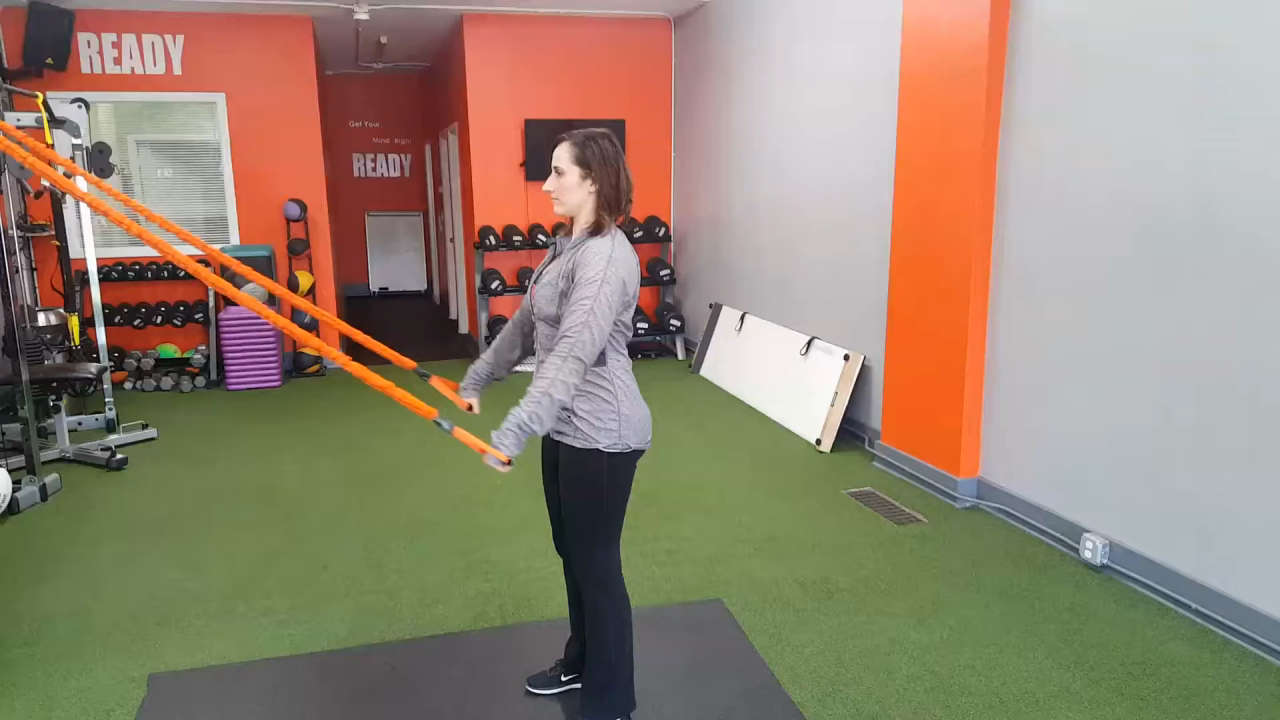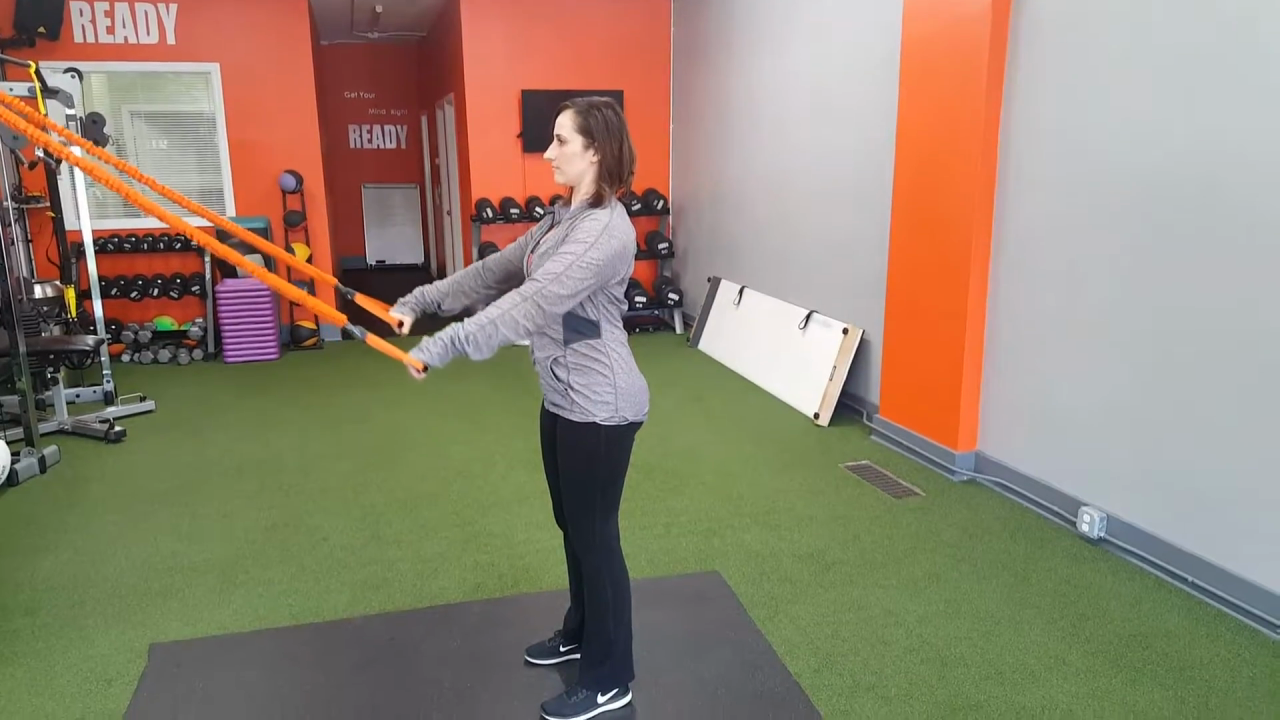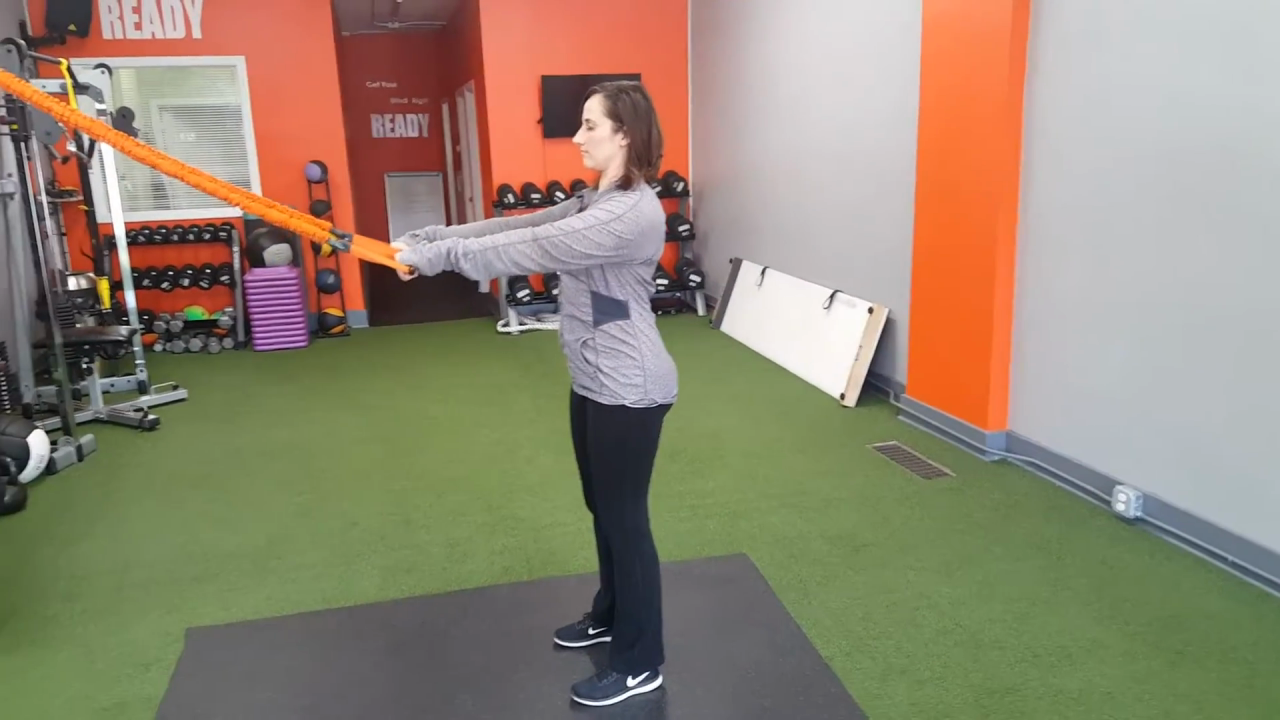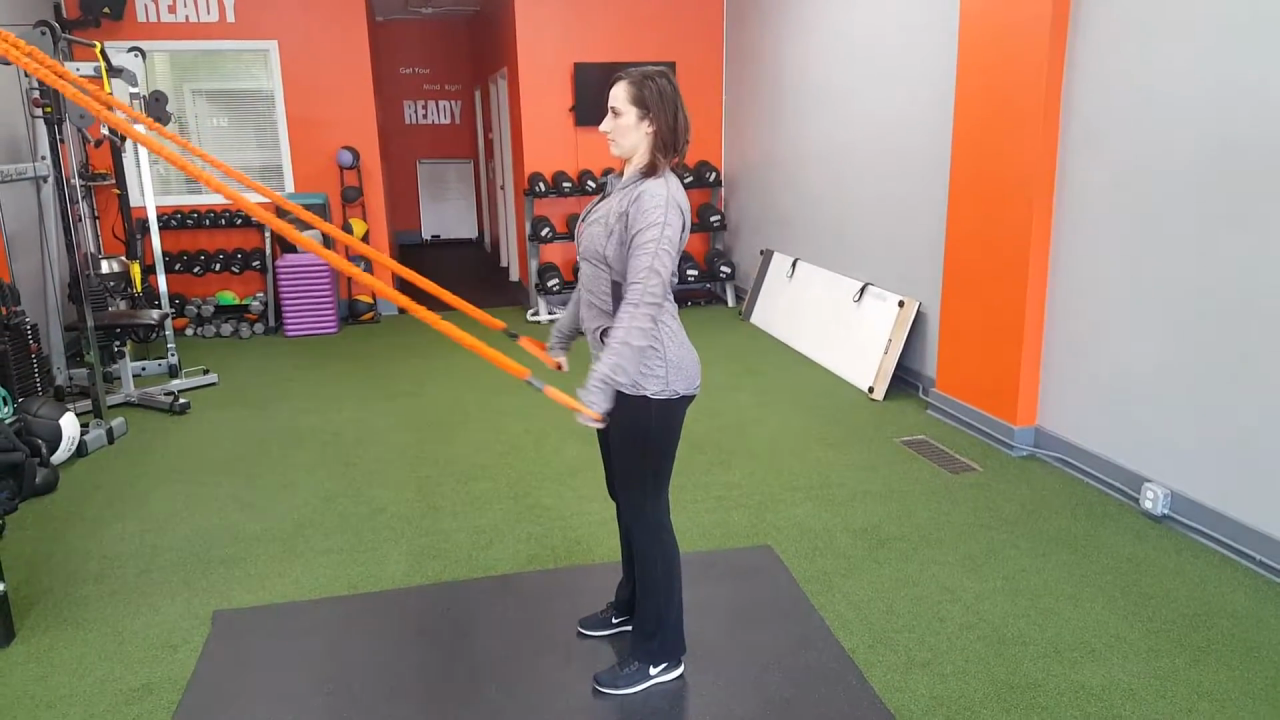
dt=1s
person 1, frame 1
left shoulder: (607, 257)
right shoulder: (568, 248)
left elbow: (575, 351)
right elbow: (525, 324)
left wrist: (513, 431)
right wrist: (477, 377)
left hip: (601, 435)
right hip: (567, 428)
left knee: (596, 562)
right knee: (572, 552)
right ankle: (581, 662)
person 1, frame 2
left shoulder: (606, 230)
right shoulder: (563, 218)
left elbow: (533, 302)
right elbow: (496, 270)
left wrist: (442, 346)
right wrist: (418, 301)
left hip: (600, 407)
right hip: (564, 400)
left knee: (595, 535)
right knee: (572, 525)
right ankle: (581, 632)
person 1, frame 3
left shoulder: (634, 212)
right shoulder: (594, 202)
left elbow: (537, 248)
right elbow: (521, 225)
left wrist: (438, 254)
right wrist: (427, 237)
left hip: (628, 390)
right hip: (593, 382)
left knee: (625, 517)
right knee: (602, 508)
left ankle: (639, 664)
right ankle: (611, 615)
person 1, frame 4
left shoulder: (657, 197)
right shoulder: (624, 187)
left elbow: (645, 301)
left wrist: (603, 384)
right wrist: (562, 335)
left hip: (648, 383)
right hip: (619, 372)
left knee: (645, 507)
right knee: (625, 498)
left ankle: (662, 653)
right ankle: (632, 603)
